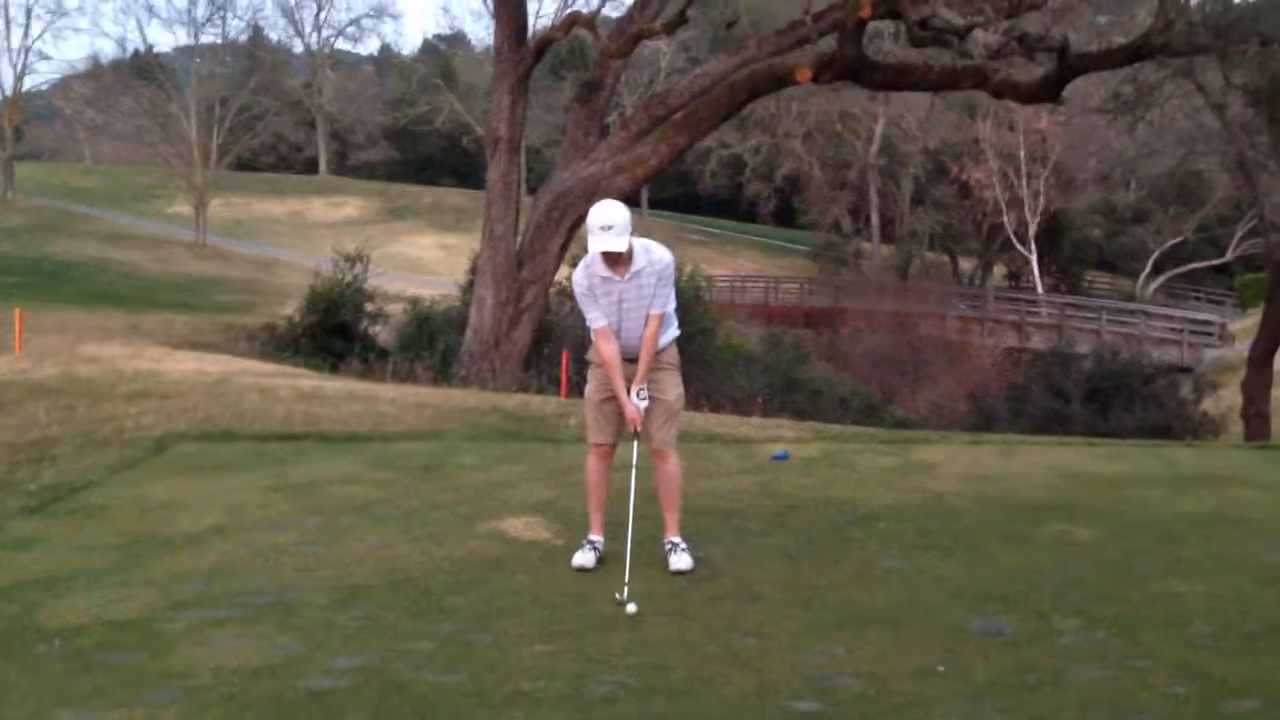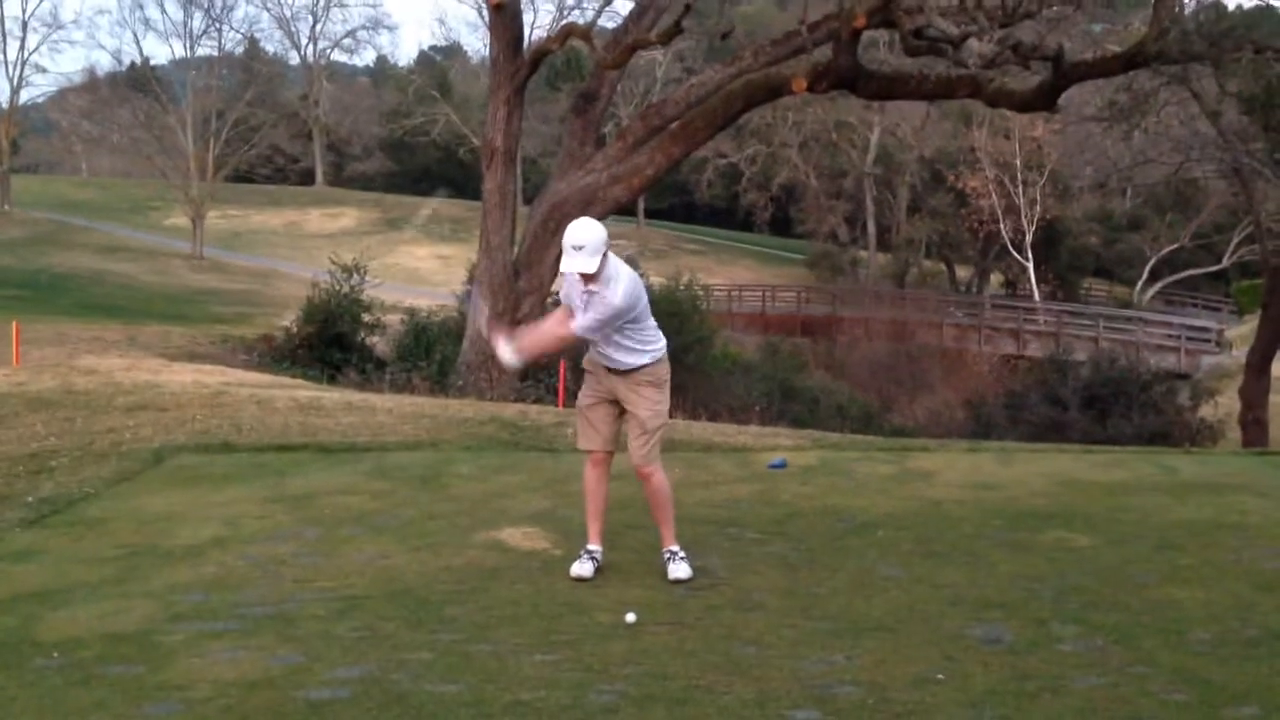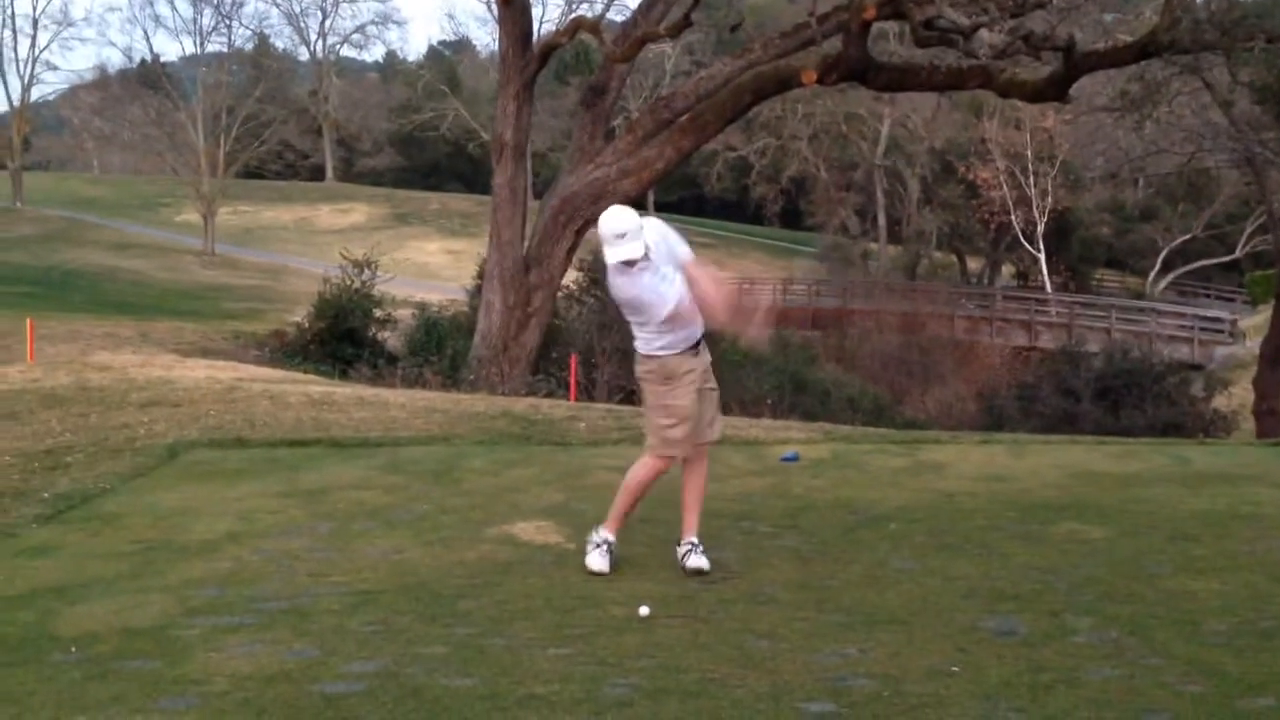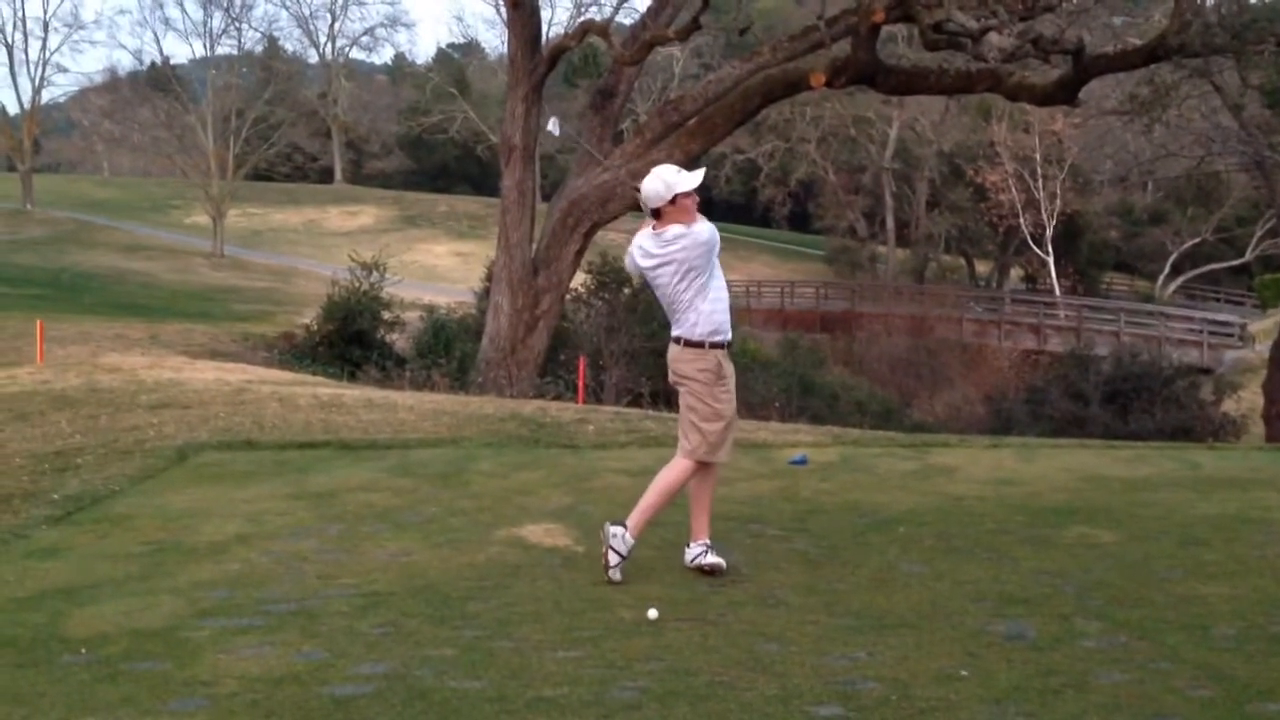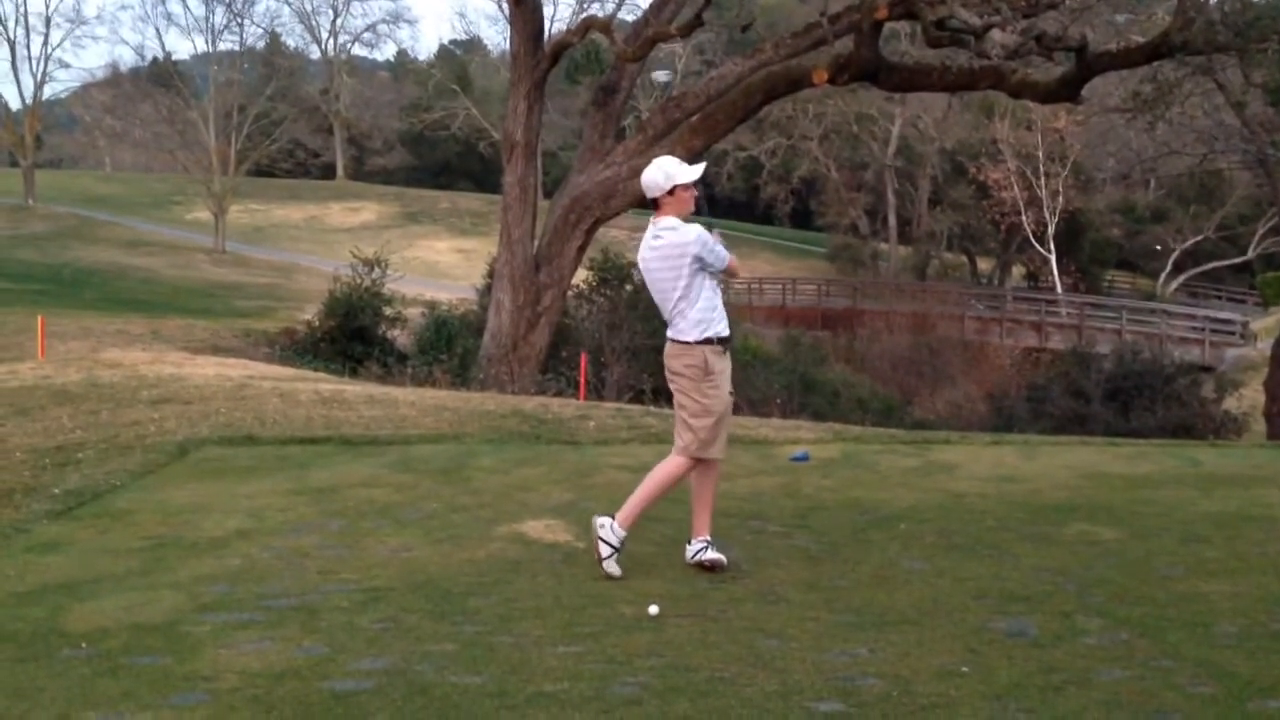
dt=0.7s
person 1, frame 1
left shoulder: (660, 260)
right shoulder: (584, 276)
left elbow: (654, 325)
right elbow: (605, 337)
left wrist: (641, 385)
right wrist: (624, 399)
left hip: (658, 358)
right hip: (608, 360)
left knee: (664, 449)
right knee: (600, 448)
left ankle: (673, 538)
right ankle: (594, 537)
person 1, frame 2
left shoulder: (618, 294)
right shoulder: (580, 265)
left elbow: (568, 334)
right elbow: (563, 316)
left wrist: (518, 352)
right wrist: (517, 337)
left hip: (643, 374)
right hip: (601, 368)
left knee: (646, 465)
right knee: (597, 458)
left ankle: (671, 548)
right ankle: (593, 547)
person 1, frame 3
left shoulder: (653, 229)
right shoulder: (624, 283)
left elbow: (697, 272)
right elbow: (682, 310)
left wrist: (730, 303)
right wrist: (736, 316)
left hip: (695, 352)
right hip: (664, 366)
left knee: (699, 450)
right knee: (661, 457)
left ankle: (689, 541)
right ankle: (606, 534)
person 1, frame 4
left shoulder: (642, 245)
right shoulder: (701, 237)
left elbow: (633, 267)
left wrist: (651, 214)
right wrist: (665, 208)
left hip: (691, 350)
right hip: (705, 356)
left knee: (710, 451)
right knee: (693, 454)
left ankle: (699, 543)
right ankle: (626, 531)
person 1, frame 5
left shoulder: (649, 243)
right shoulder: (692, 236)
right elbow: (732, 269)
right wrist: (716, 247)
left hip: (700, 351)
right hip: (700, 355)
left knee: (711, 450)
right knee: (689, 453)
left ankle: (700, 541)
right ankle: (617, 525)
